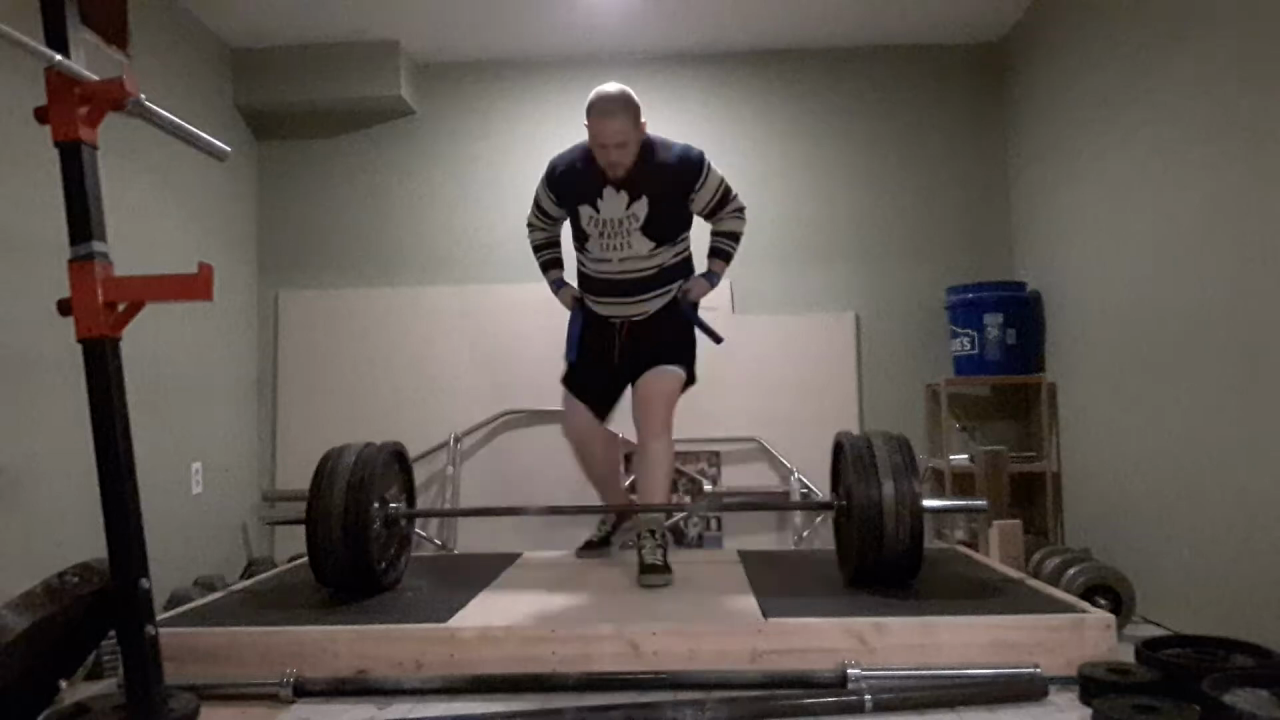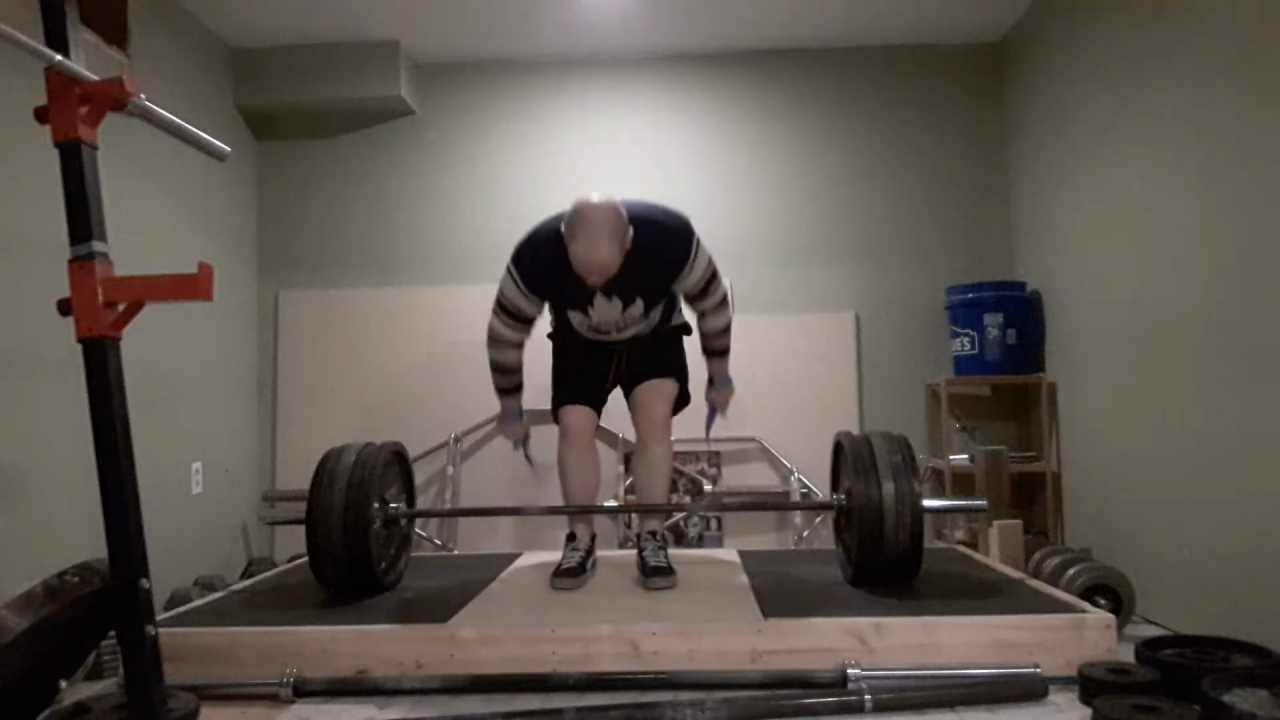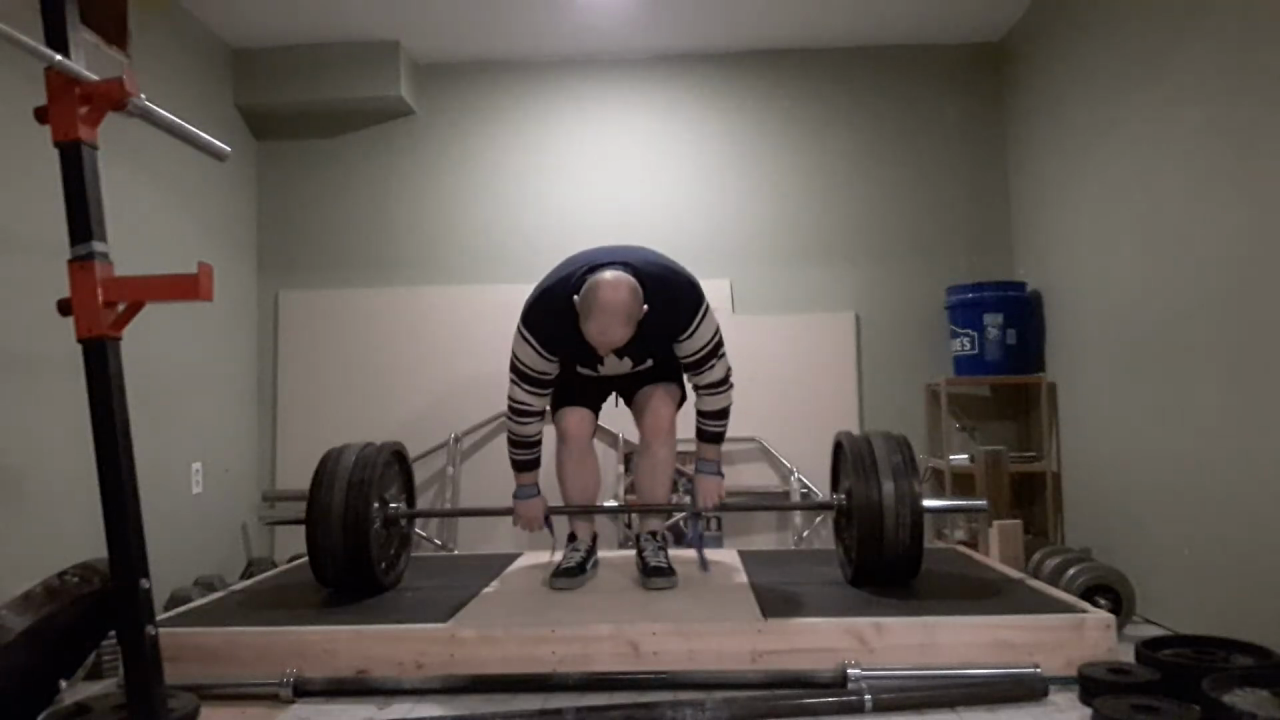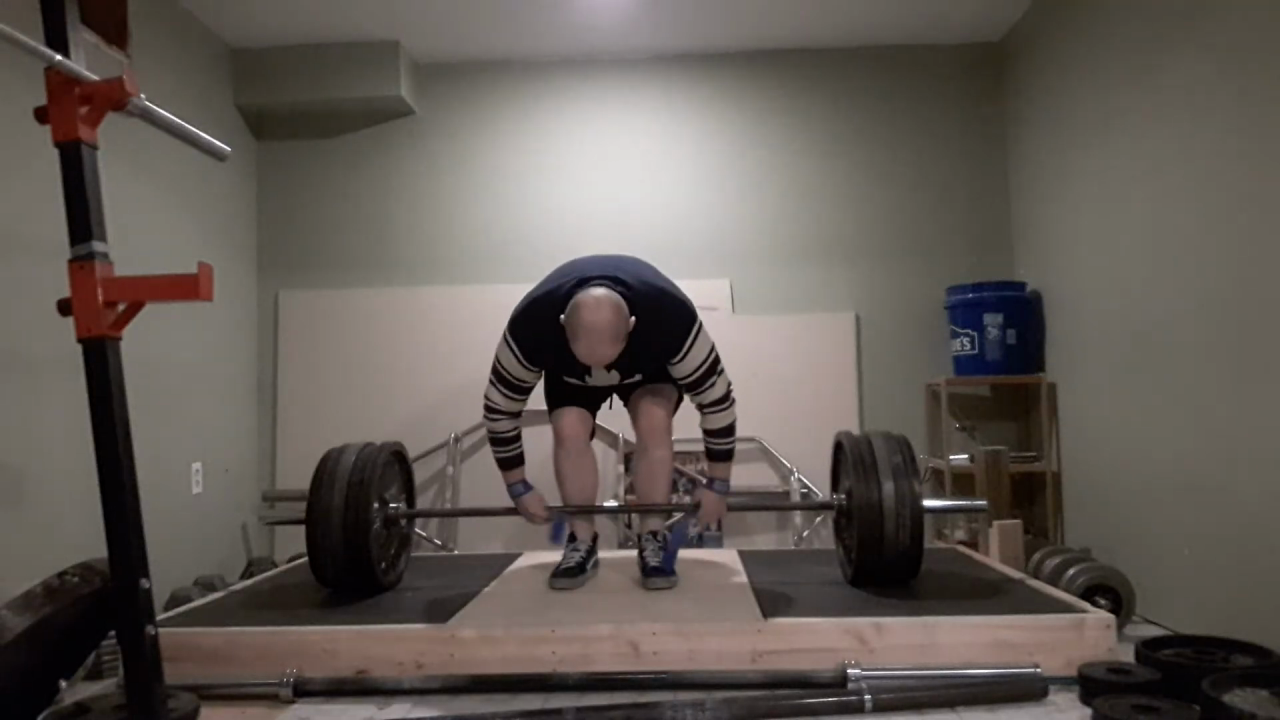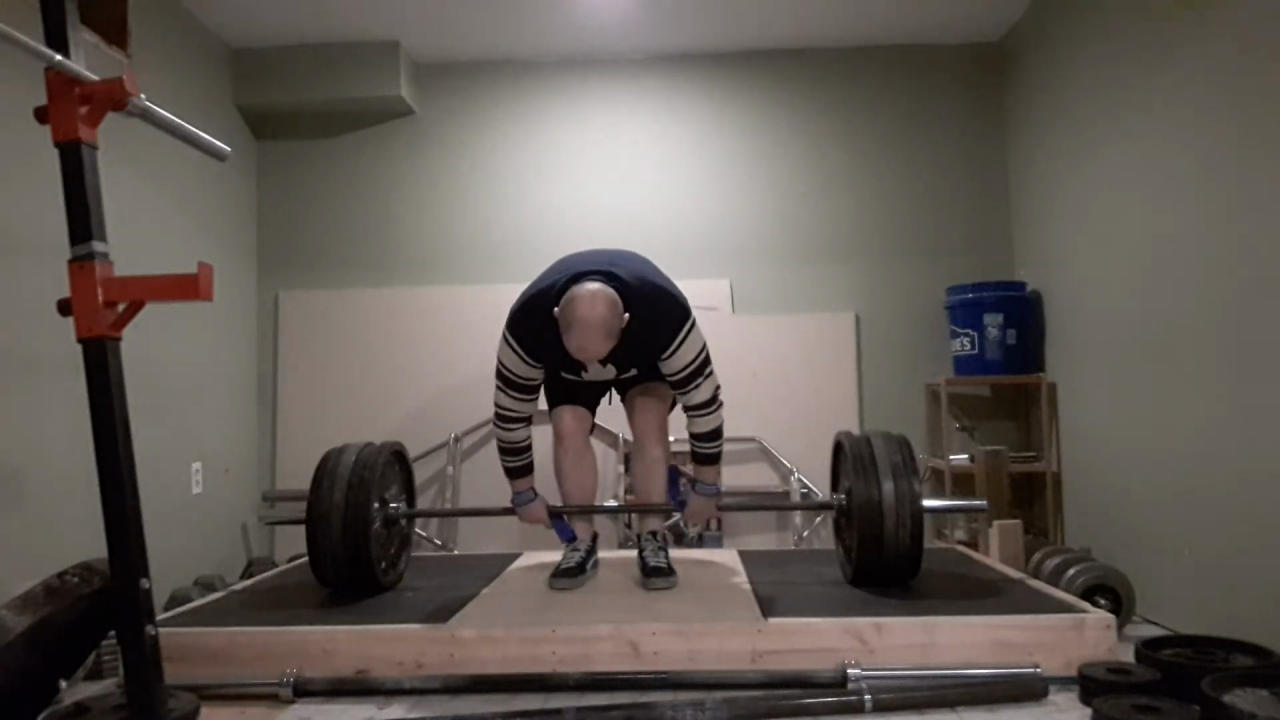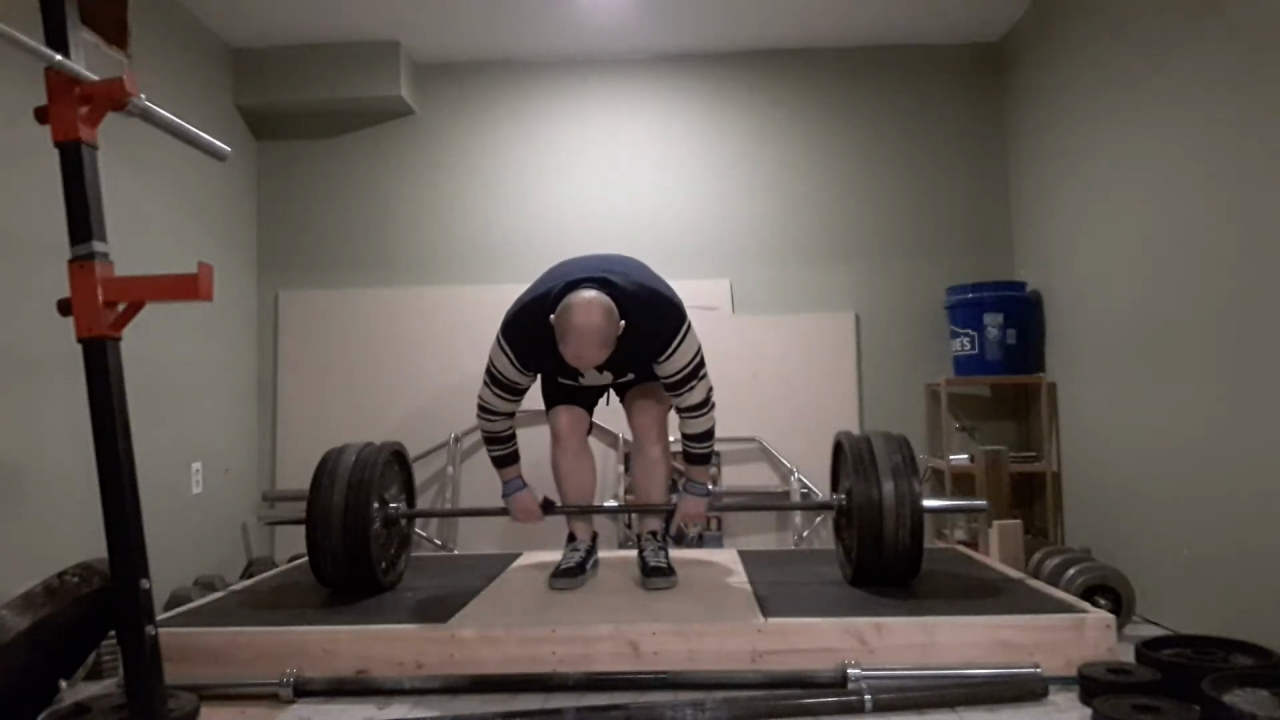
dt=0.7s
person 1, frame 1
left shoulder: (682, 164)
right shoulder: (563, 172)
left elbow: (731, 212)
right elbow: (540, 227)
left wrist: (713, 272)
right wrist: (557, 282)
left hip: (664, 316)
right hip: (597, 320)
left knee: (653, 420)
right knee: (581, 425)
left ankle: (652, 537)
right ankle: (620, 512)
person 1, frame 2
left shoulder: (669, 236)
right shoulder: (536, 254)
left elbow: (712, 302)
right elbow: (505, 334)
left wrist: (719, 375)
right wrist: (511, 409)
left hip: (654, 338)
right hip: (579, 345)
left knee: (655, 418)
right knee: (576, 429)
left ankle: (651, 540)
right ankle: (581, 541)
person 1, frame 3
left shoulder: (679, 296)
right shoulder: (544, 313)
left elbow: (714, 381)
right elbow: (525, 406)
left wrist: (709, 469)
right wrist: (526, 489)
left hip: (653, 358)
left knee: (659, 421)
right knee: (573, 430)
left ankle: (651, 540)
right ankle: (582, 541)
person 1, frame 4
left shoulder: (670, 315)
right shoulder: (532, 322)
left elbow: (717, 398)
right elbow: (500, 407)
left wrist: (718, 485)
right wrist: (518, 487)
left hip: (649, 361)
left knee: (654, 422)
right knee: (569, 430)
left ankle: (653, 540)
right ankle: (582, 542)
person 1, frame 5
left shoulder: (666, 312)
right shoulder: (529, 320)
left elbow: (704, 402)
right elbow: (511, 413)
left wrist: (705, 488)
right wrist: (524, 494)
left hip: (645, 356)
left knee: (650, 422)
right knee: (568, 428)
left ankle: (652, 540)
right ankle: (582, 541)
person 1, frame 6
left shoulder: (661, 316)
right shoulder: (524, 327)
left elbow: (696, 403)
right elbow: (494, 409)
left wrist: (696, 487)
right wrist: (513, 485)
left hip: (641, 355)
left knee: (650, 424)
right knee: (566, 430)
left ankle: (652, 540)
right ankle: (581, 542)
